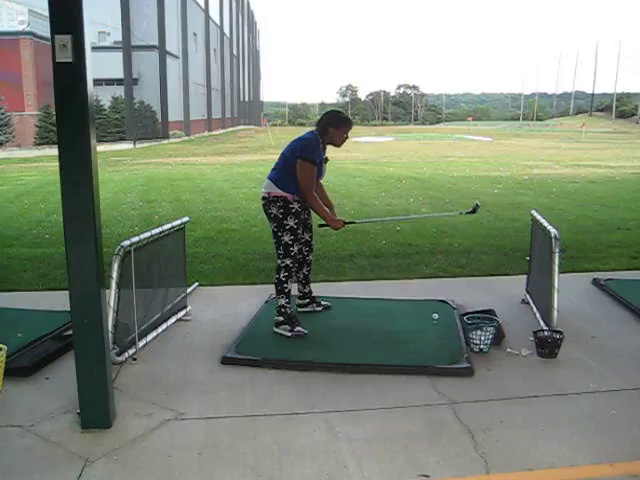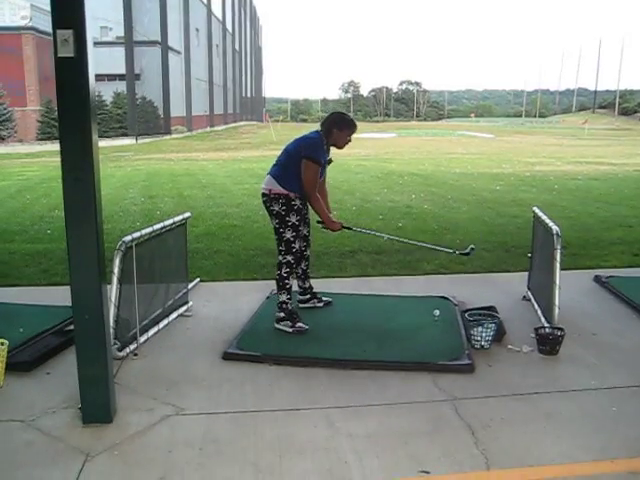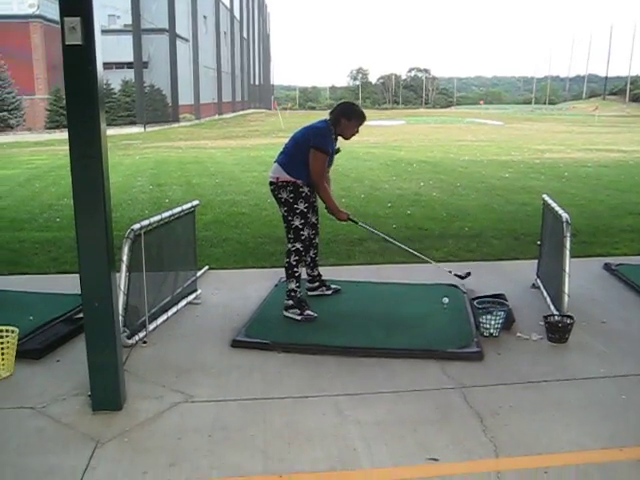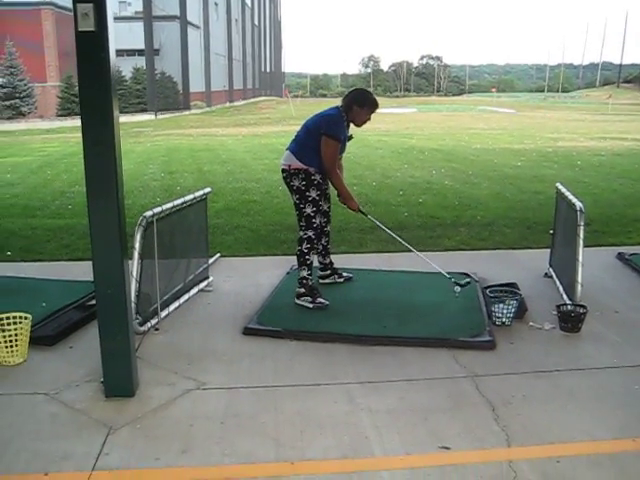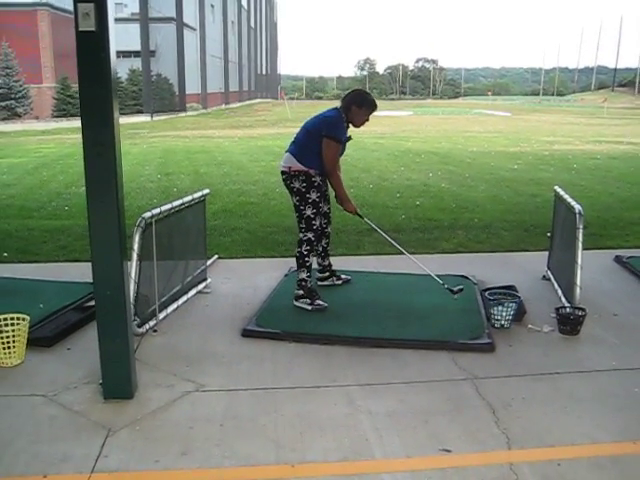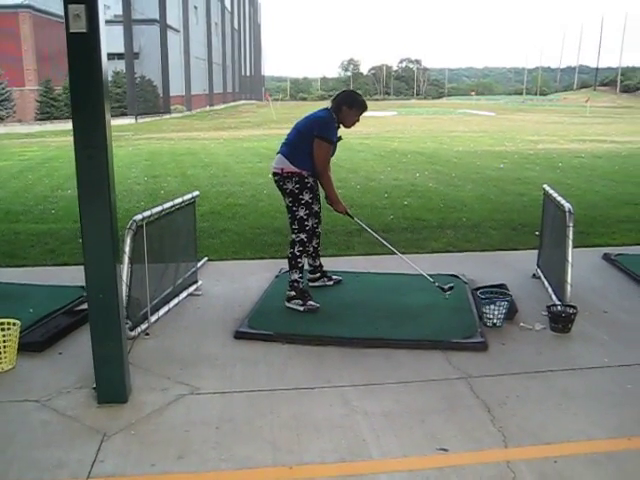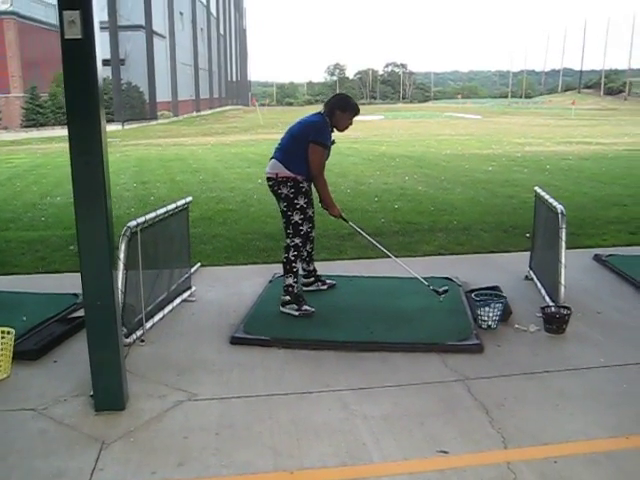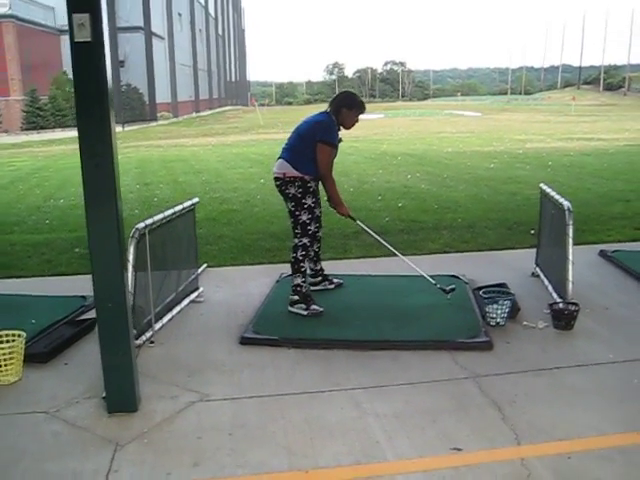
dt=0.3s
person 1, frame 1
left shoulder: (318, 145)
right shoulder: (309, 146)
left elbow: (315, 185)
right elbow: (308, 191)
left wrist: (331, 208)
right wrist: (329, 219)
left hip: (295, 200)
right hip: (279, 200)
left knee: (305, 250)
right knee: (288, 255)
left ankle: (305, 299)
right ankle: (282, 318)
person 1, frame 2
left shoulder: (321, 145)
right shoulder: (314, 146)
left elbow: (319, 186)
right elbow: (311, 191)
left wrist: (328, 213)
right wrist: (328, 220)
left hip: (293, 196)
right hip: (279, 196)
left knee: (302, 246)
right knee: (289, 251)
left ankle: (306, 295)
right ankle: (283, 313)
person 1, frame 3
left shoulder: (328, 133)
right shoulder: (322, 135)
left elbow: (324, 175)
right elbow: (318, 181)
left wrist: (331, 202)
right wrist: (336, 210)
left hip: (300, 183)
right hip: (286, 183)
left knee: (311, 233)
right knee: (298, 238)
left ankle: (314, 282)
right ankle: (292, 301)
person 1, frame 4
left shoulder: (340, 120)
right shoulder: (334, 122)
left elbow: (336, 161)
right elbow: (330, 168)
left wrist: (342, 191)
right wrist: (348, 197)
left hip: (312, 170)
right hip: (299, 171)
left knee: (323, 221)
right knee: (310, 226)
left ankle: (326, 270)
right ankle: (304, 289)
person 1, frame 5
left shoulder: (337, 120)
right shoulder: (334, 124)
left elbow: (333, 165)
right elbow: (331, 169)
left wrist: (340, 194)
right wrist: (346, 200)
left hip: (311, 172)
right hip: (299, 173)
left knee: (323, 222)
right knee: (310, 229)
left ankle: (325, 273)
right ankle: (302, 291)
person 1, frame 6
left shoulder: (327, 120)
right shoulder: (325, 124)
left elbow: (322, 166)
right elbow: (322, 169)
left wrist: (330, 195)
right wrist: (336, 201)
left hip: (301, 173)
right hip: (290, 174)
left knee: (313, 223)
right knee: (302, 229)
left ankle: (316, 273)
right ankle: (295, 292)
person 1, frame 7
left shoulder: (319, 123)
right shoulder: (320, 128)
left elbow: (314, 171)
right elbow: (317, 174)
left wrist: (324, 199)
right wrist: (330, 204)
left hip: (294, 178)
right hip: (285, 179)
left knee: (307, 228)
right knee: (296, 234)
left ankle: (309, 277)
right ankle: (289, 296)
person 1, frame 8
left shoulder: (324, 122)
right shoulder: (327, 127)
left elbow: (320, 170)
right elbow: (325, 173)
left wrist: (332, 198)
right wrist: (339, 204)
left hip: (301, 178)
right hip: (293, 179)
left knee: (314, 228)
right knee: (304, 234)
left ankle: (317, 277)
right ankle: (298, 296)
